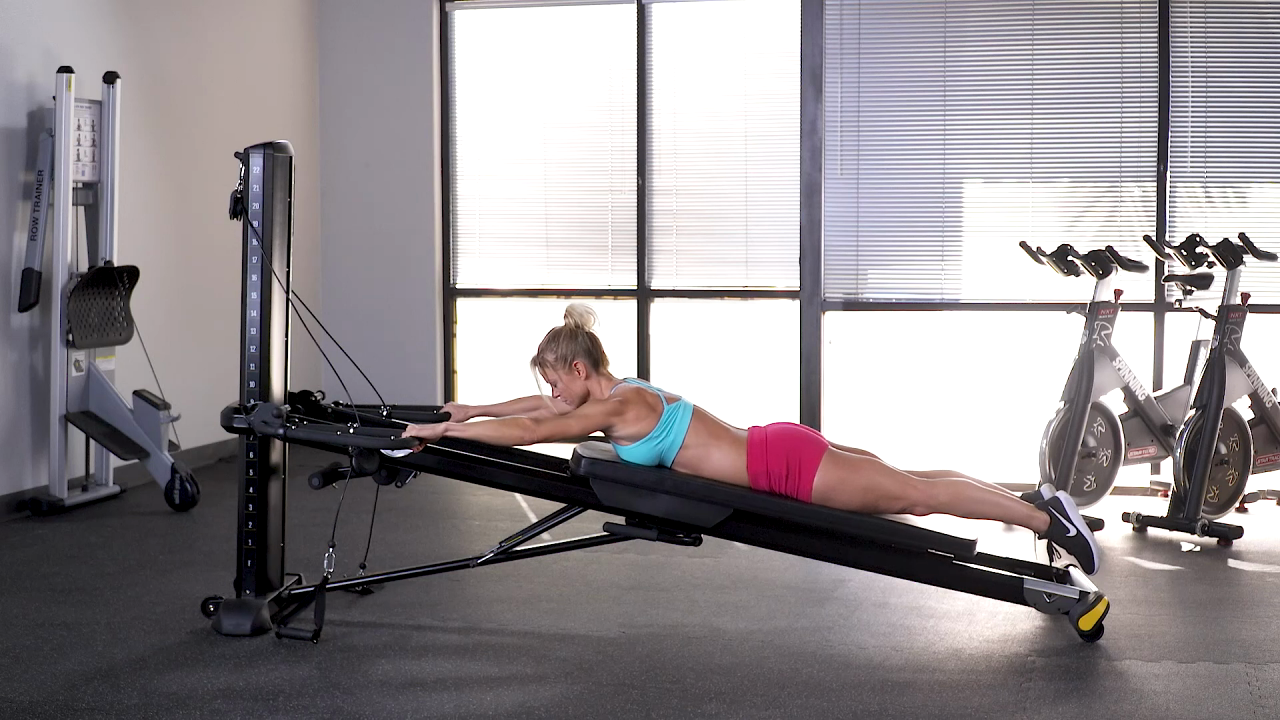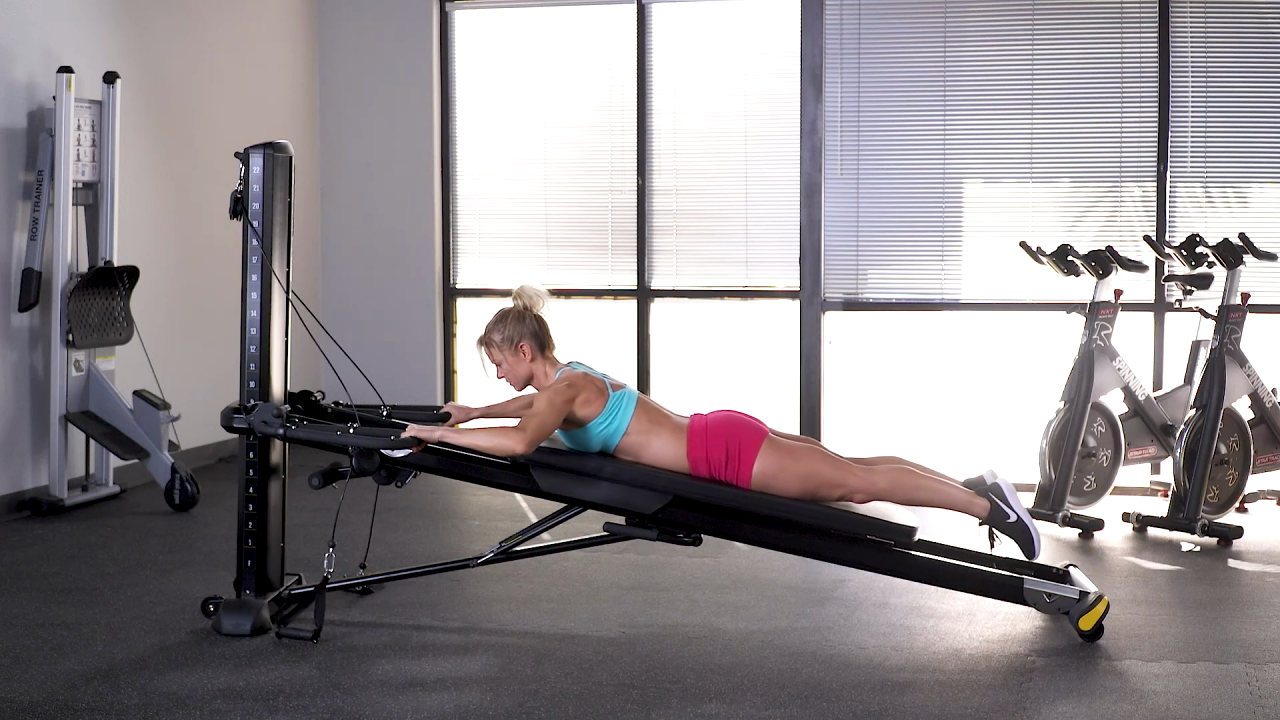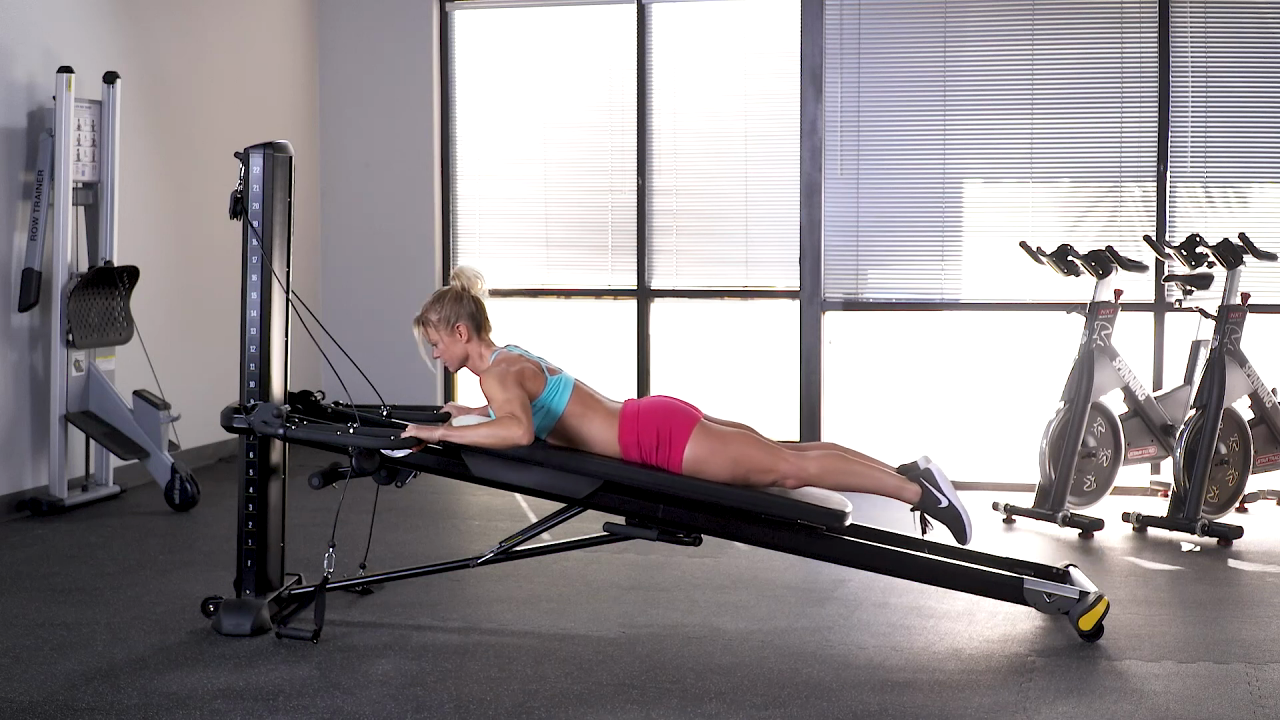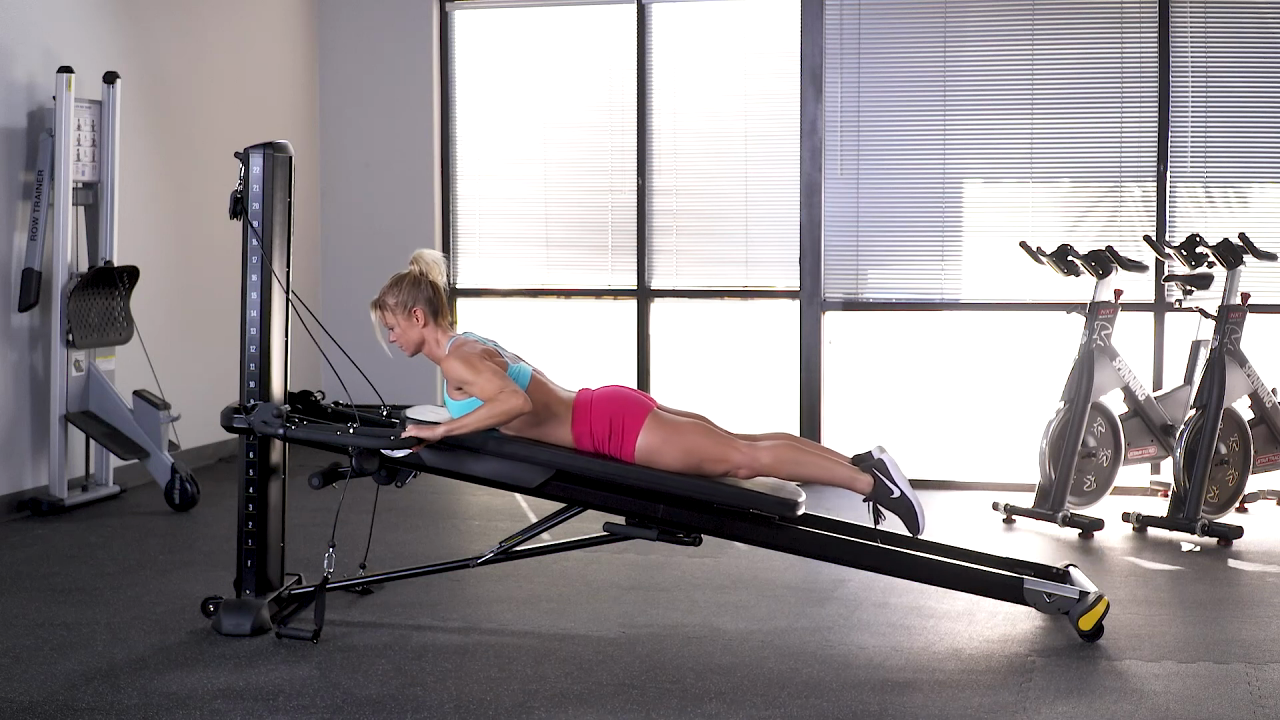
dt=0.5s
person 1, frame 1
left shoulder: (616, 407)
right shoulder: (614, 392)
left elbow: (529, 432)
right elbow: (545, 407)
left wrist: (442, 432)
right wrist: (472, 408)
left hip: (782, 464)
right hip: (779, 453)
left knee: (914, 495)
right knee: (910, 484)
left ankle: (1046, 518)
right ankle: (1034, 501)
person 1, frame 2
left shoulder: (565, 386)
right shoulder: (568, 375)
left elbow: (521, 441)
right elbow: (538, 408)
left wrist: (442, 433)
right wrist: (475, 410)
left hip: (724, 452)
right hip: (725, 436)
left knee: (856, 483)
right knee: (855, 472)
left ankle: (984, 506)
right ankle: (977, 489)
person 1, frame 3
left shoulder: (497, 372)
right shoulder: (511, 358)
left elbow: (521, 433)
left wrist: (443, 433)
right wrist: (480, 412)
left hip: (657, 436)
right hip: (658, 423)
left knee: (789, 469)
right knee: (785, 454)
left ankle: (917, 491)
right ankle: (910, 474)
person 1, frame 4
left shoulder: (456, 358)
right shoulder: (470, 343)
left elbow: (517, 403)
left wrist: (442, 429)
right wrist: (466, 404)
left hip: (609, 426)
right hip: (612, 409)
left knee: (742, 460)
right knee: (742, 444)
left ankle: (869, 481)
right ankle: (862, 464)
